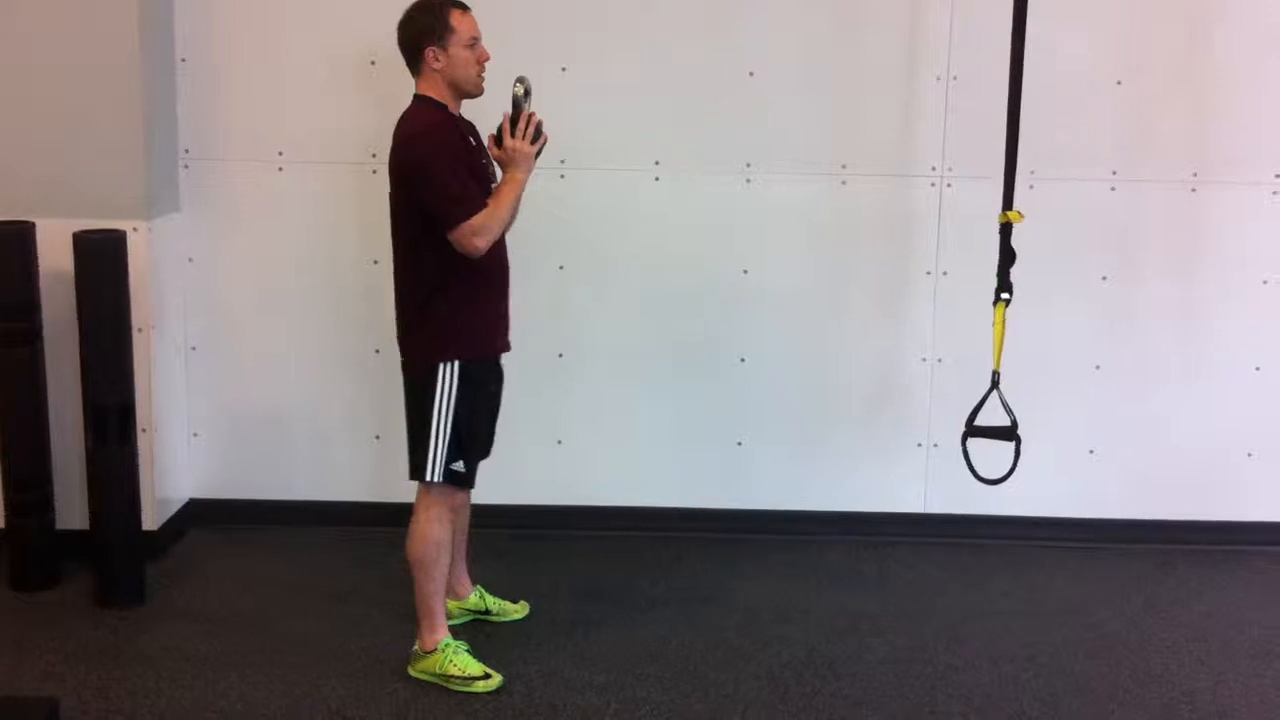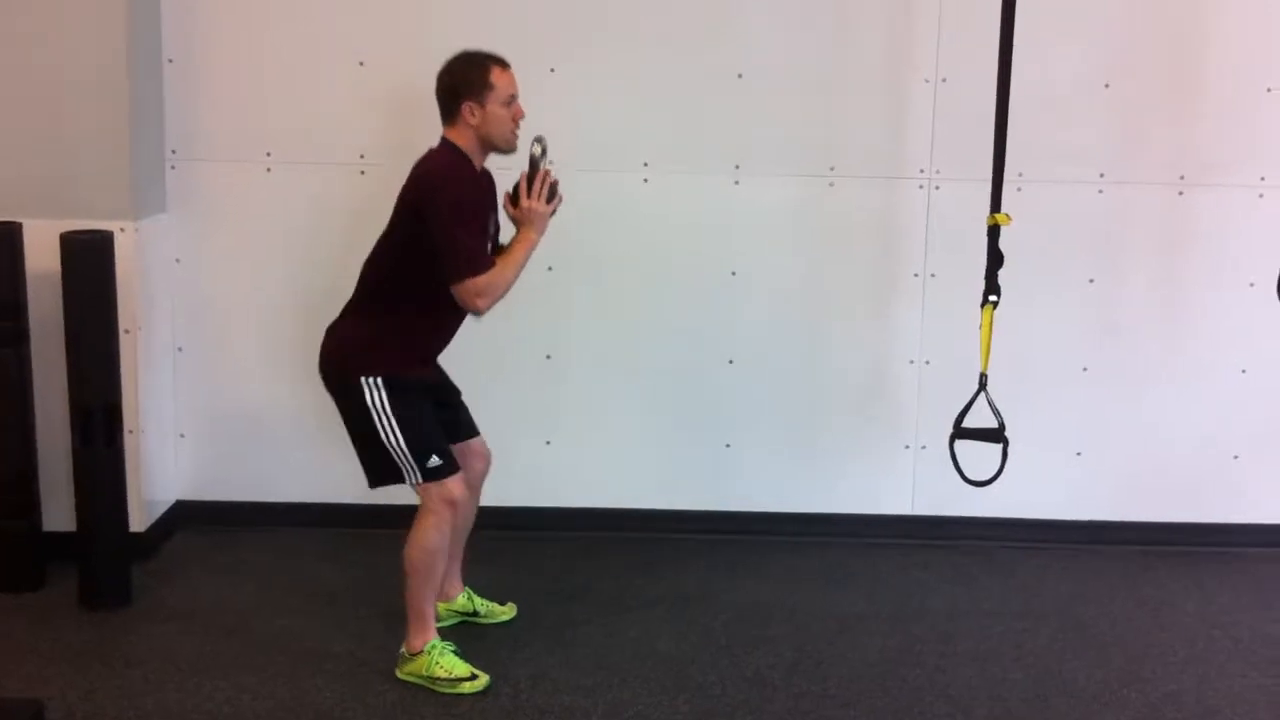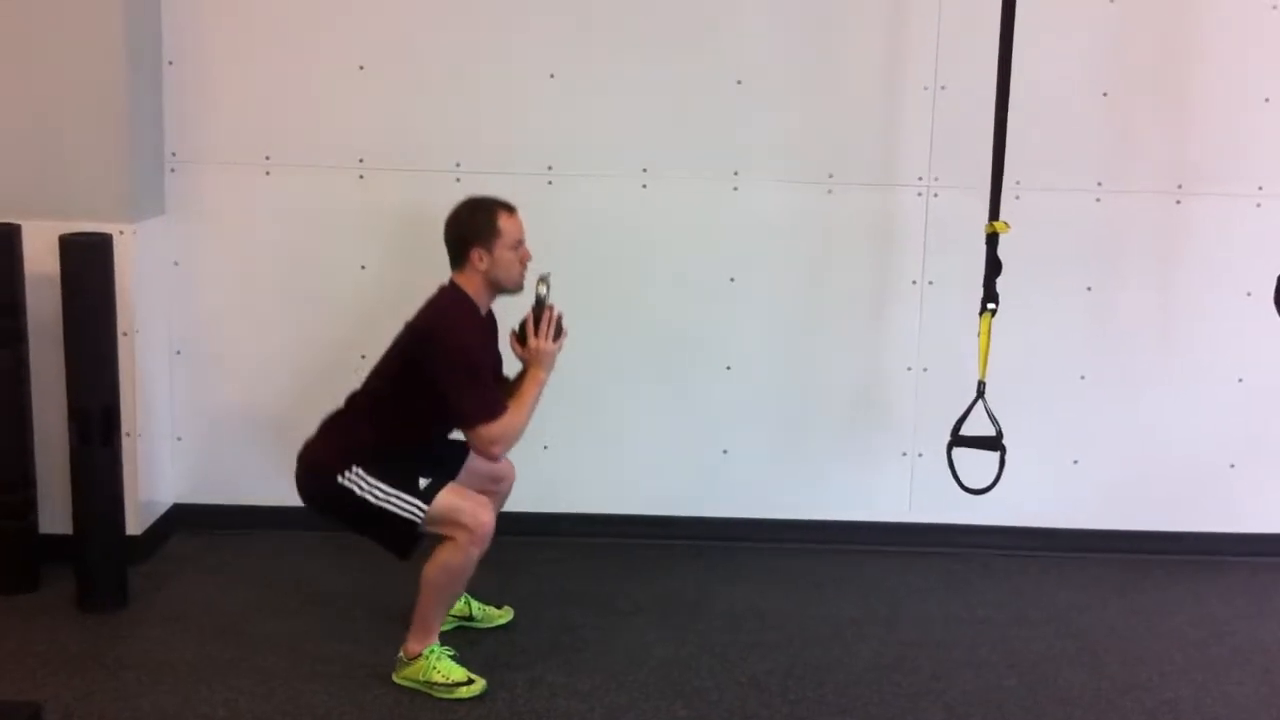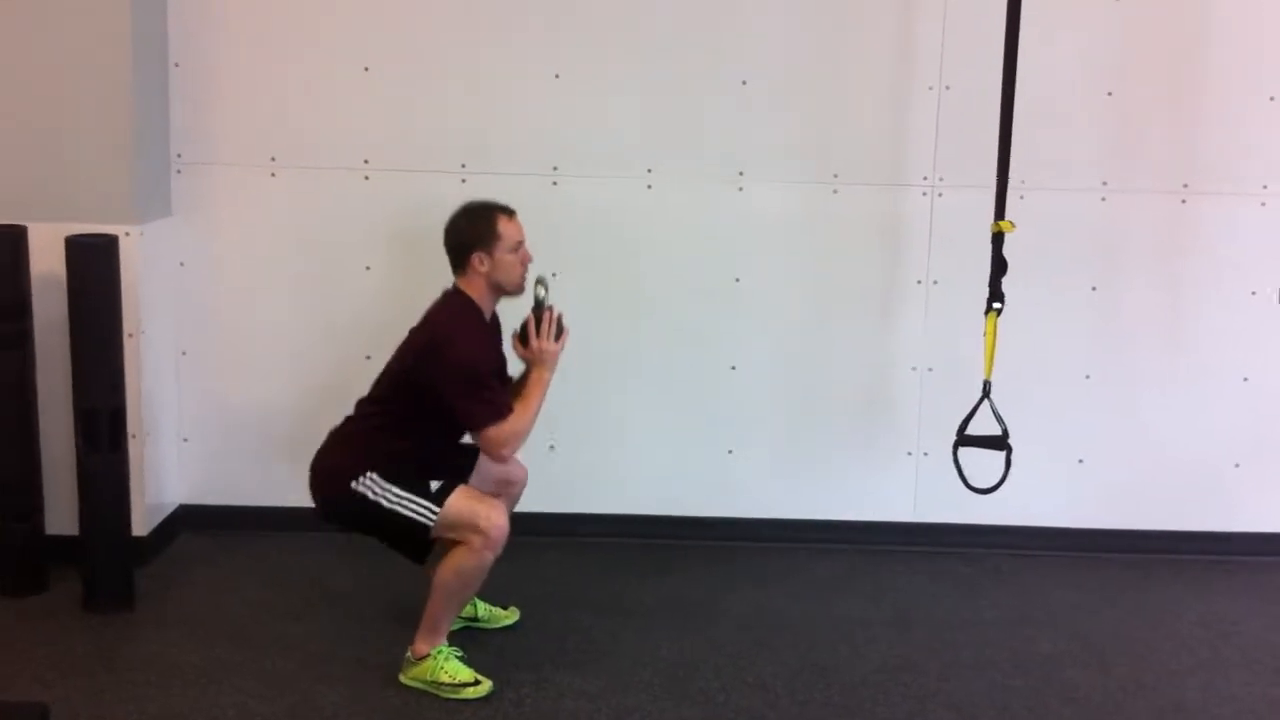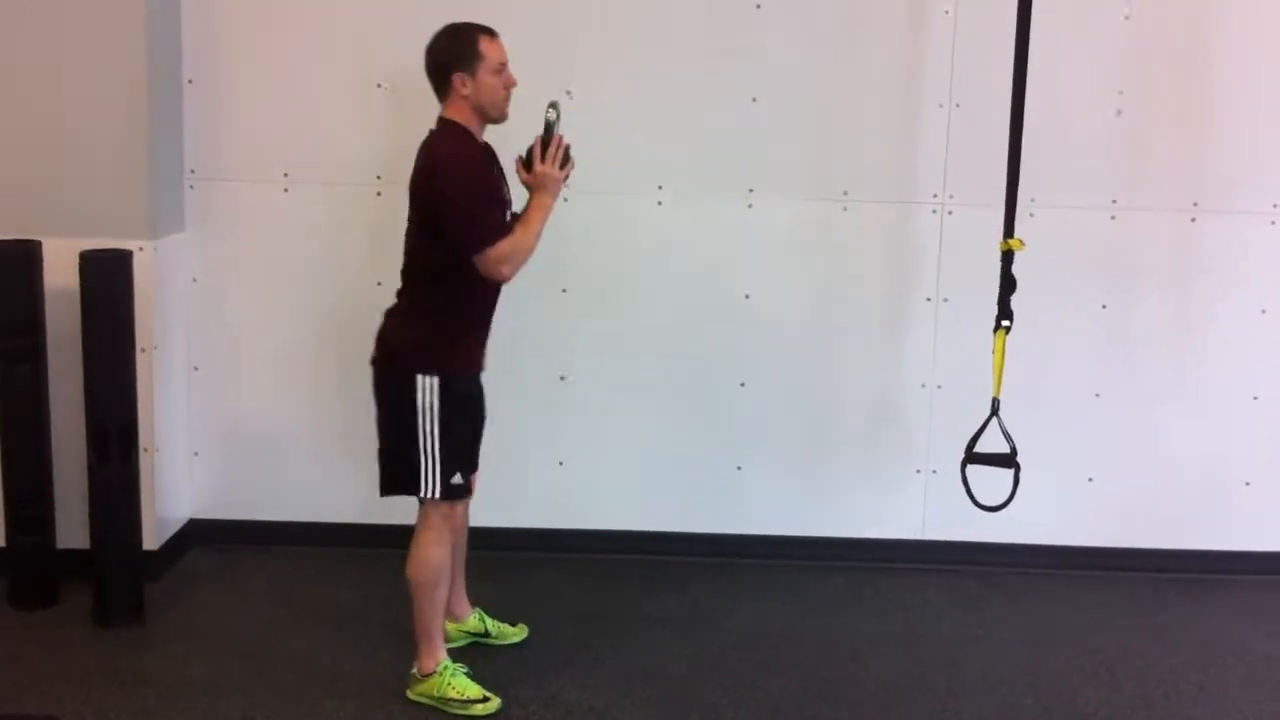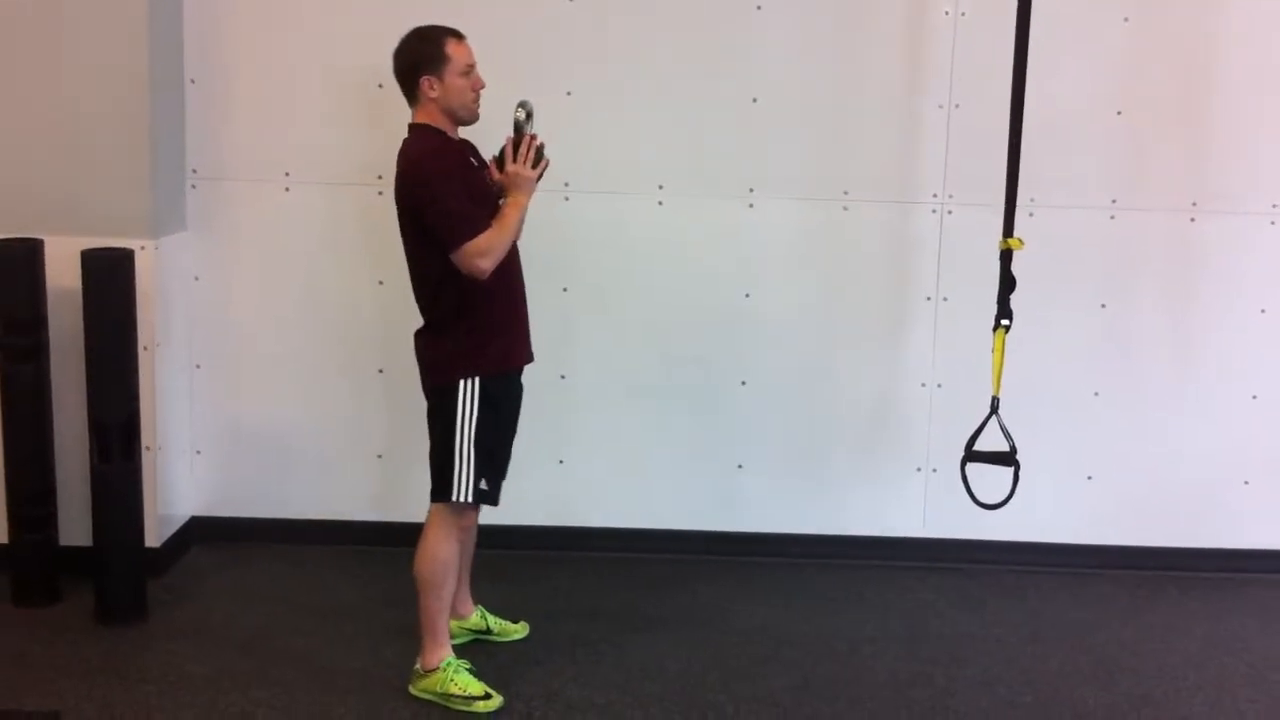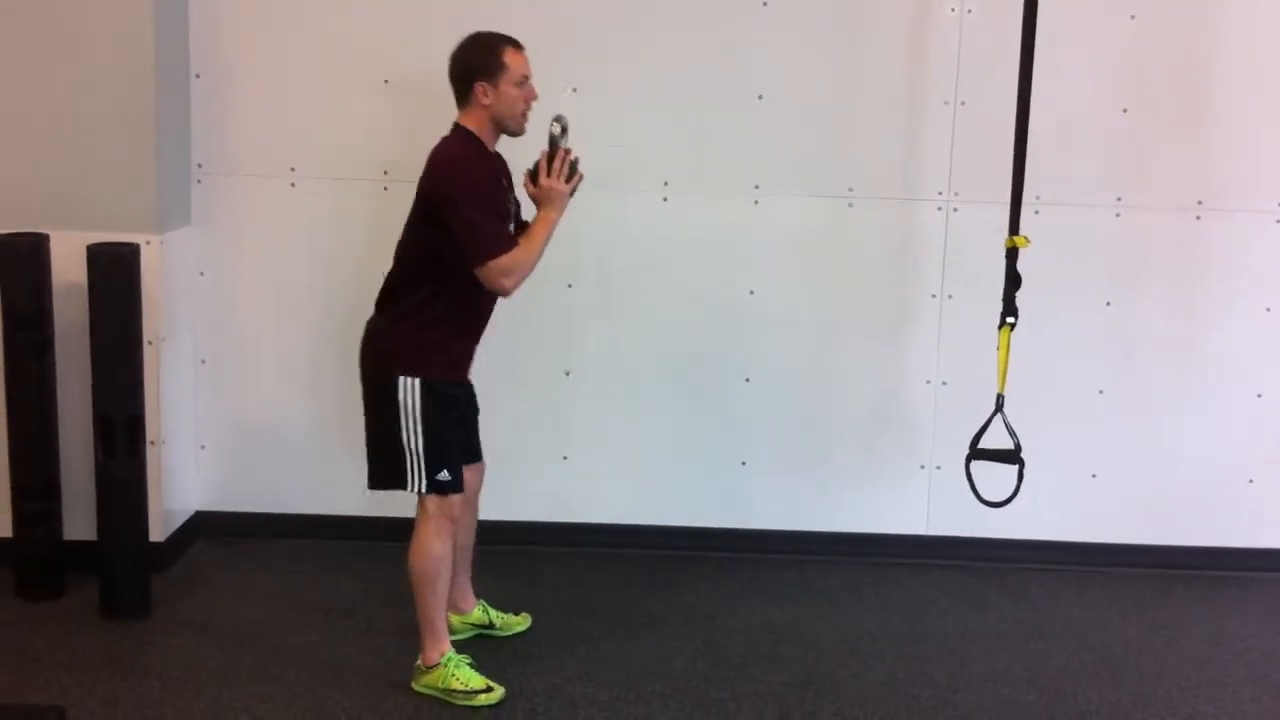
dt=0.7s
person 1, frame 1
left shoulder: (451, 126)
right shoulder: (426, 133)
right elbow: (475, 235)
left wrist: (508, 166)
right wrist: (518, 170)
left hip: (470, 336)
right hip: (446, 342)
left knee: (460, 475)
right knee: (440, 487)
left ankle: (459, 593)
right ankle: (432, 645)
person 1, frame 2
left shoulder: (470, 175)
right shoulder: (445, 180)
left elbow: (480, 271)
right elbow: (477, 294)
left wrist: (523, 225)
right wrist: (532, 230)
left hip: (408, 356)
right hip: (371, 362)
left knee: (473, 462)
right knee: (443, 493)
left ankle: (450, 594)
right ankle: (419, 648)
person 1, frame 3
left shoulder: (472, 315)
right shoulder: (452, 328)
left elbow: (494, 414)
right elbow: (494, 442)
left wrist: (528, 366)
right wrist: (540, 369)
left hip: (385, 448)
right hip: (340, 469)
left knee: (498, 478)
right knee: (474, 520)
left ankle: (447, 599)
right ankle: (417, 654)
person 1, frame 4
left shoulder: (476, 319)
right shoulder: (456, 337)
left elbow: (499, 414)
right elbow: (501, 442)
left wrist: (533, 368)
right wrist: (544, 369)
left hip: (399, 454)
right hip: (353, 475)
left knee: (510, 479)
right knee: (489, 525)
left ankle: (454, 599)
right ankle: (425, 654)
person 1, frame 5
left shoulder: (467, 150)
right shoulder: (454, 157)
left elbow: (491, 246)
right elbow: (501, 261)
left wrist: (532, 190)
right wrist: (545, 195)
left hip: (450, 354)
right hip: (423, 360)
left knee: (458, 495)
right knee: (440, 507)
left ankle: (458, 616)
person 1, frame 6
left shoulder: (454, 152)
right shoulder: (427, 160)
right elbow: (479, 257)
left wrist: (508, 188)
right wrist: (520, 193)
left hip: (489, 353)
right hip: (466, 361)
left knee: (469, 497)
right knee: (451, 506)
left ankle: (462, 612)
right ankle: (433, 663)
person 1, frame 7
left shoulder: (485, 163)
right shoulder: (460, 166)
left elbow: (507, 253)
right elbow: (503, 276)
left wrist: (541, 208)
right wrist: (551, 210)
left hip: (440, 359)
right hip: (408, 363)
left knee: (467, 483)
right knee: (442, 503)
left ankle: (463, 608)
right ankle: (434, 660)
